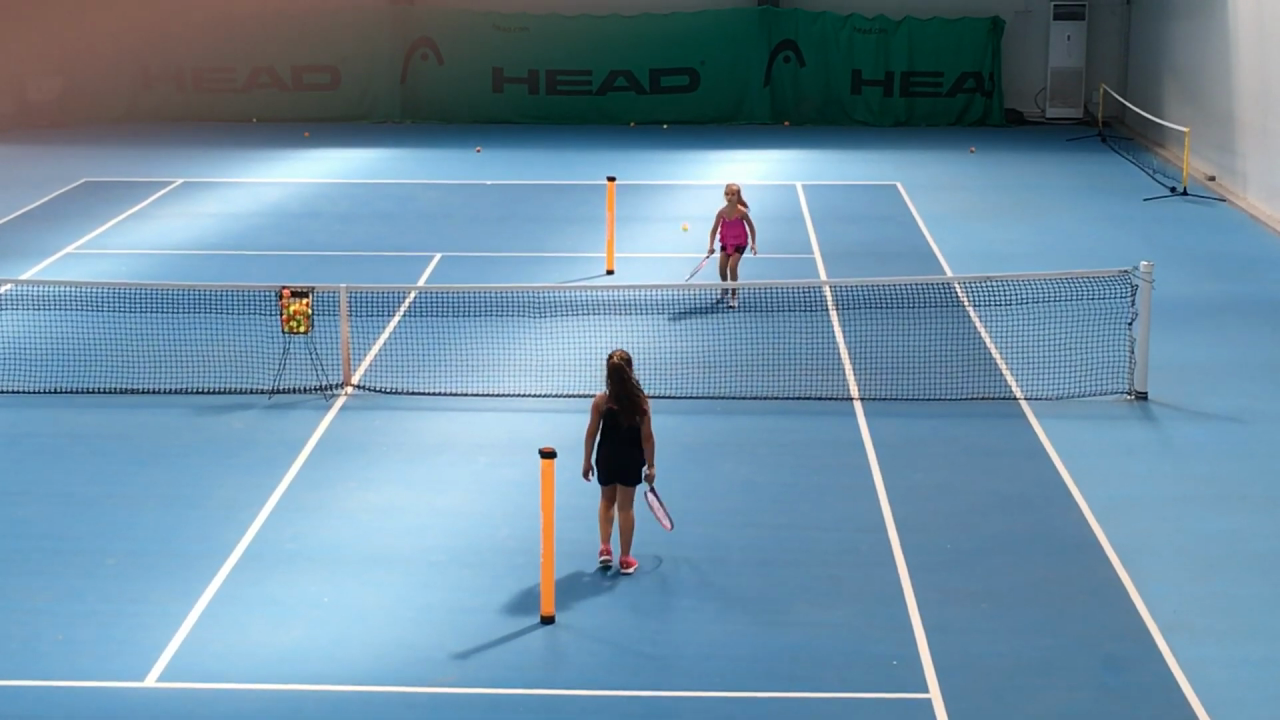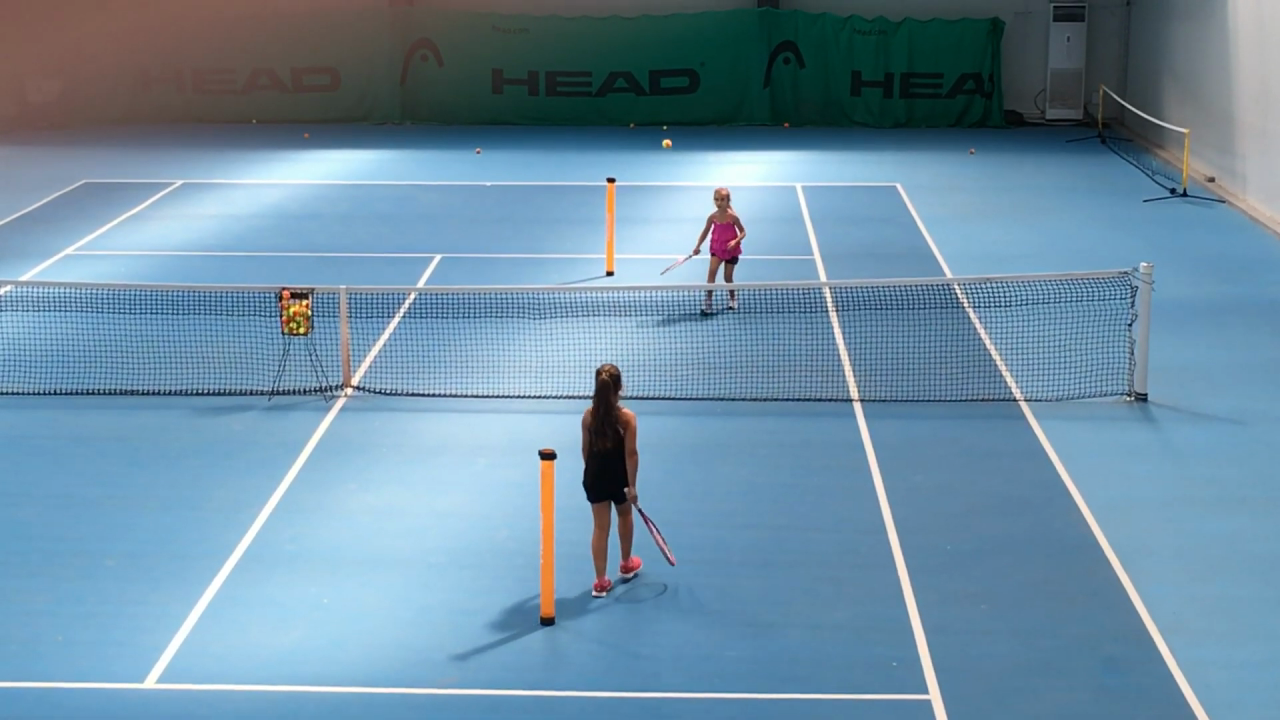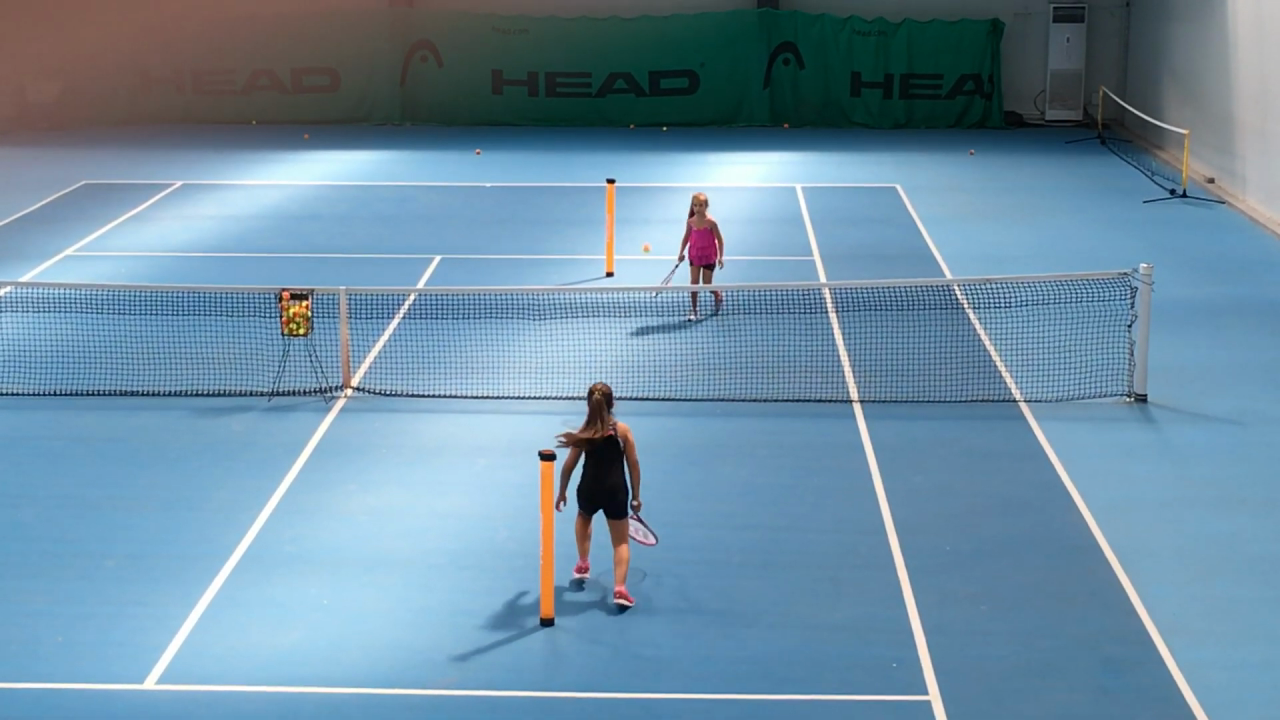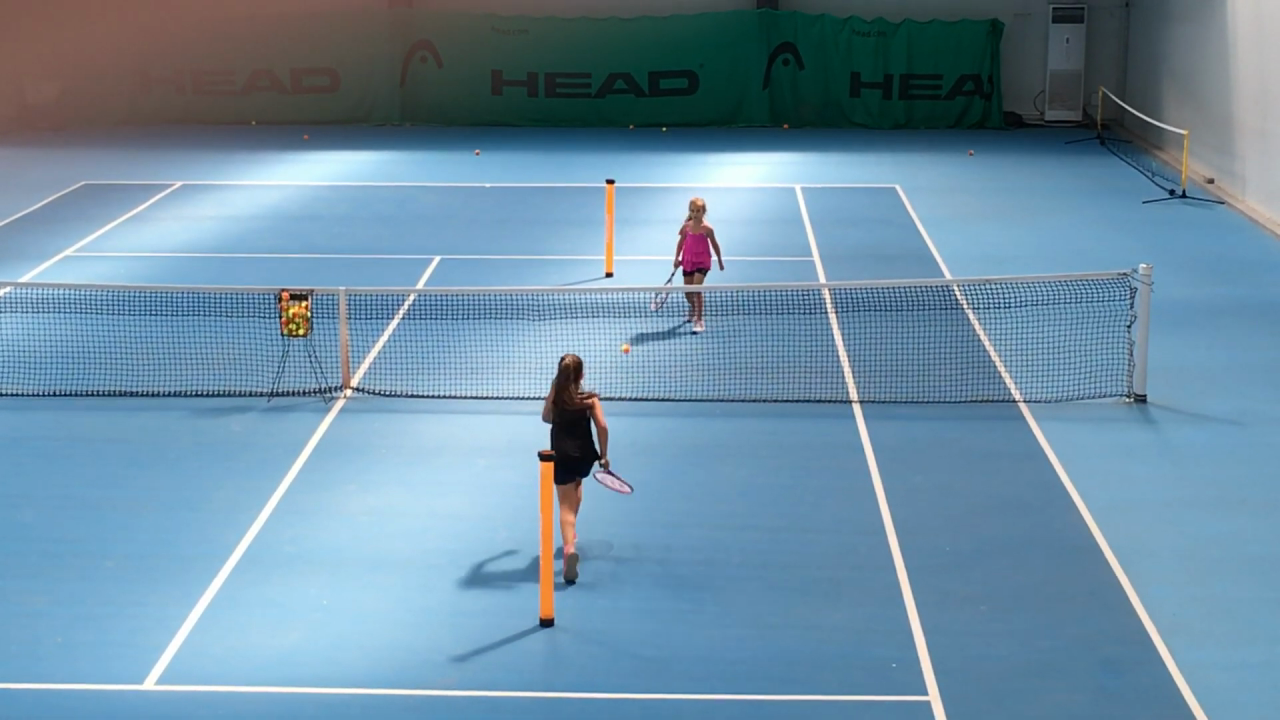
dt=0.4s
person 1, frame 1
left shoulder: (600, 400)
right shoulder: (640, 401)
left elbow: (591, 433)
right elbow: (647, 437)
left wrist: (587, 461)
right wrist: (650, 465)
left hip: (606, 458)
right hip: (630, 460)
left knee: (606, 501)
right knee: (625, 508)
left ankle: (605, 549)
right ankle: (625, 559)
person 1, frame 2
left shoulder: (589, 414)
right shoulder: (626, 416)
left elbow: (586, 449)
right elbow: (631, 453)
right wrist: (632, 484)
left hip: (594, 476)
right hip: (618, 476)
left knee: (600, 527)
right knee: (625, 515)
left ankle: (601, 581)
right ankle: (627, 564)
person 1, frame 3
left shoulder: (583, 433)
right shoulder: (622, 430)
left elbow: (568, 466)
right elbow: (633, 464)
left wrist: (561, 493)
right wrist: (636, 496)
left hip: (588, 489)
right hip: (615, 490)
left knee: (583, 519)
right knee: (620, 542)
left ankle: (583, 565)
right ankle: (620, 589)
person 1, frame 4
left shoulder: (553, 398)
right shoulder: (589, 400)
left elbow: (546, 419)
right elbow: (602, 426)
right wrist: (603, 455)
left hip: (563, 455)
right hip: (585, 454)
left knee: (566, 507)
right knee: (576, 484)
left ankle: (570, 550)
right ankle: (570, 538)
